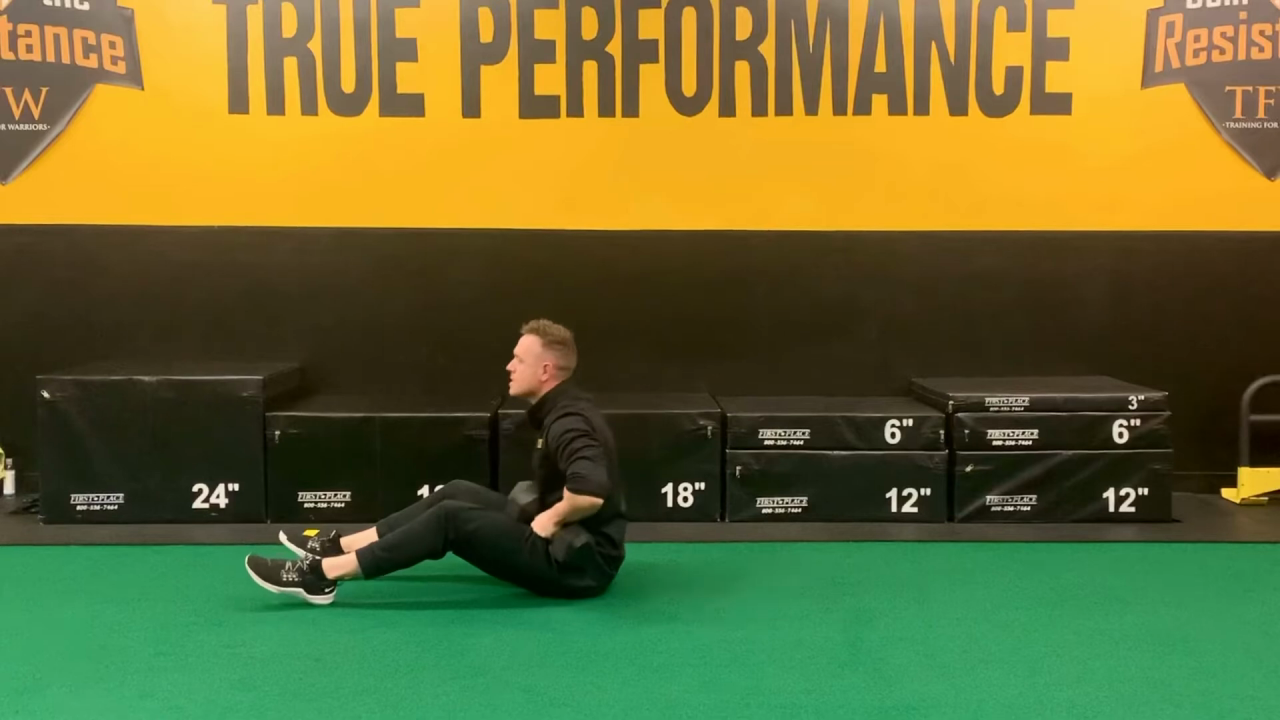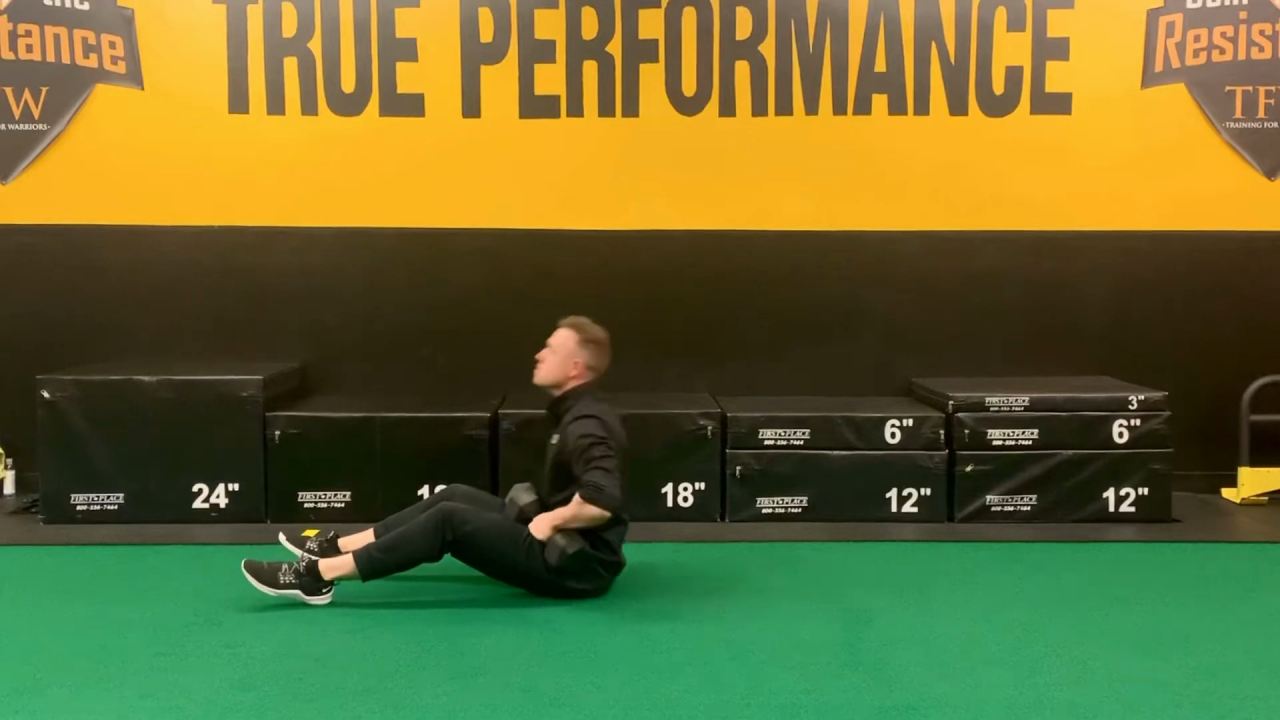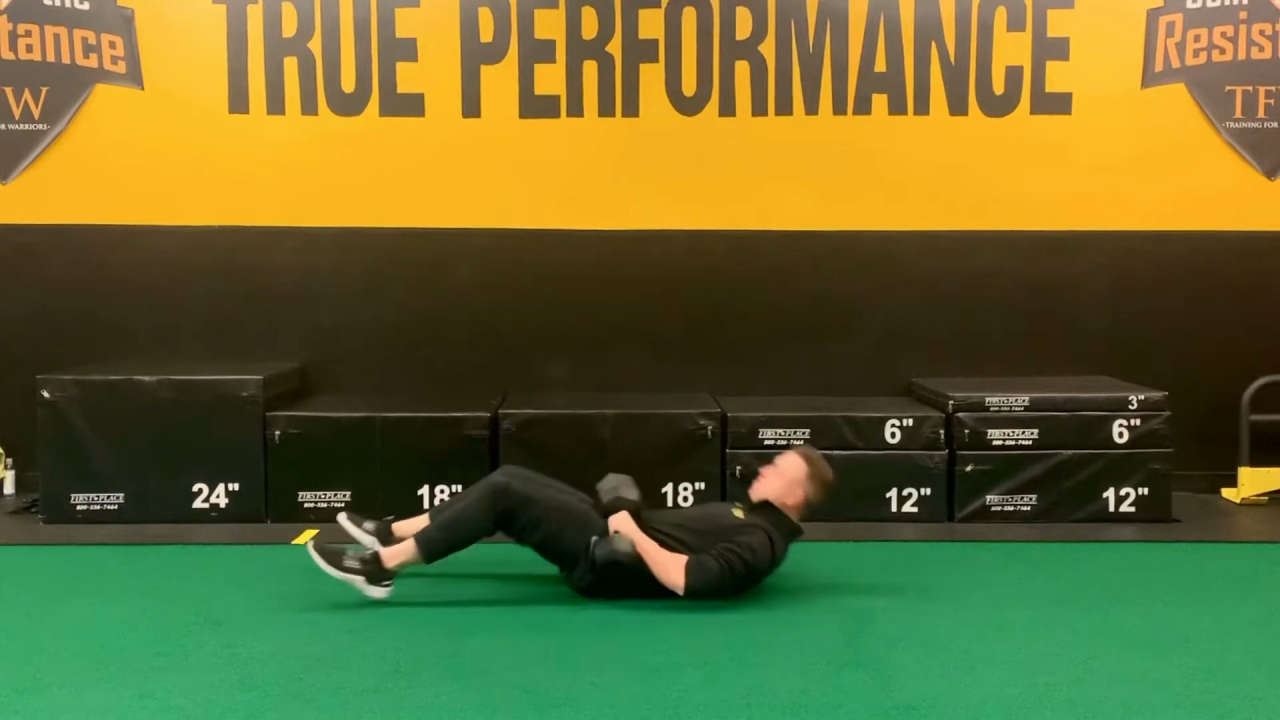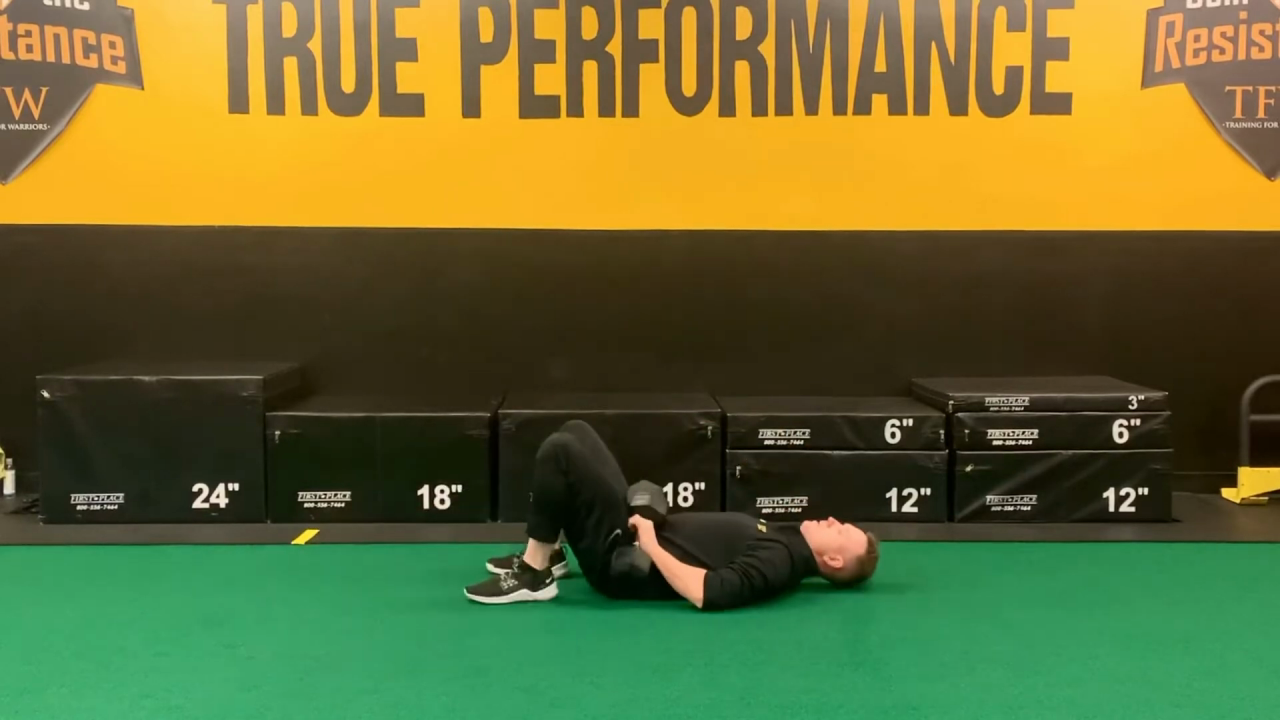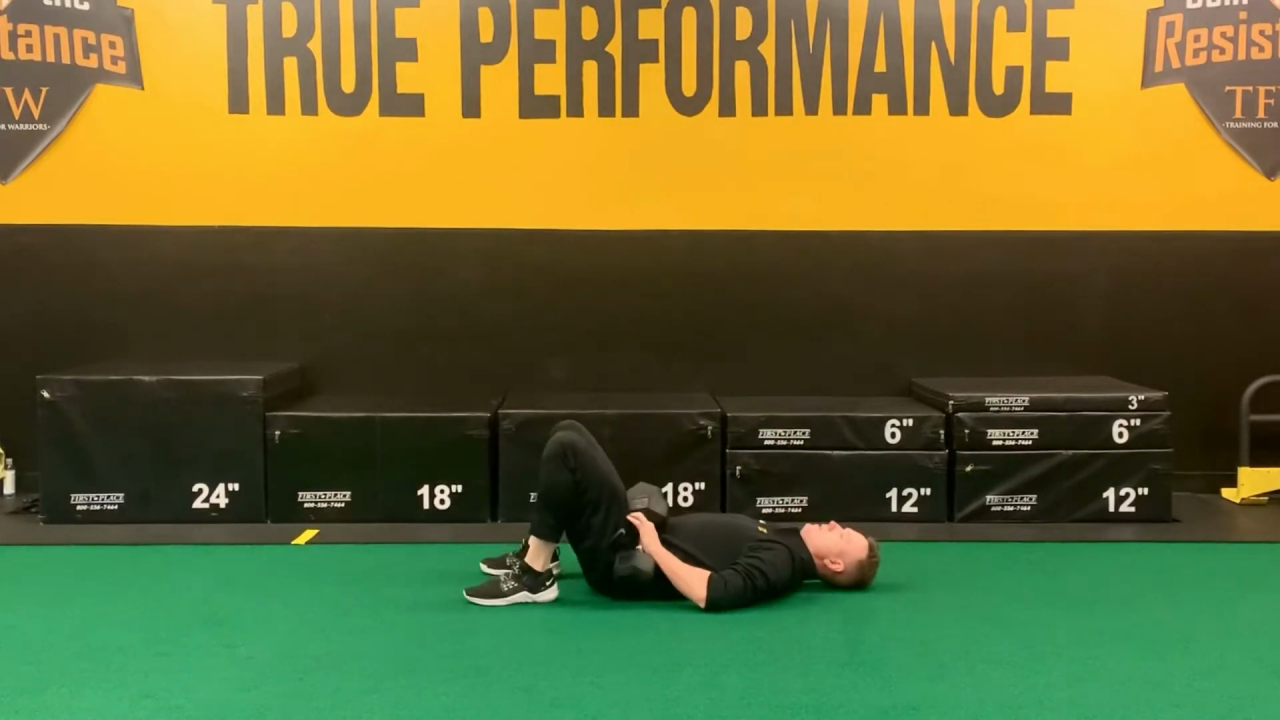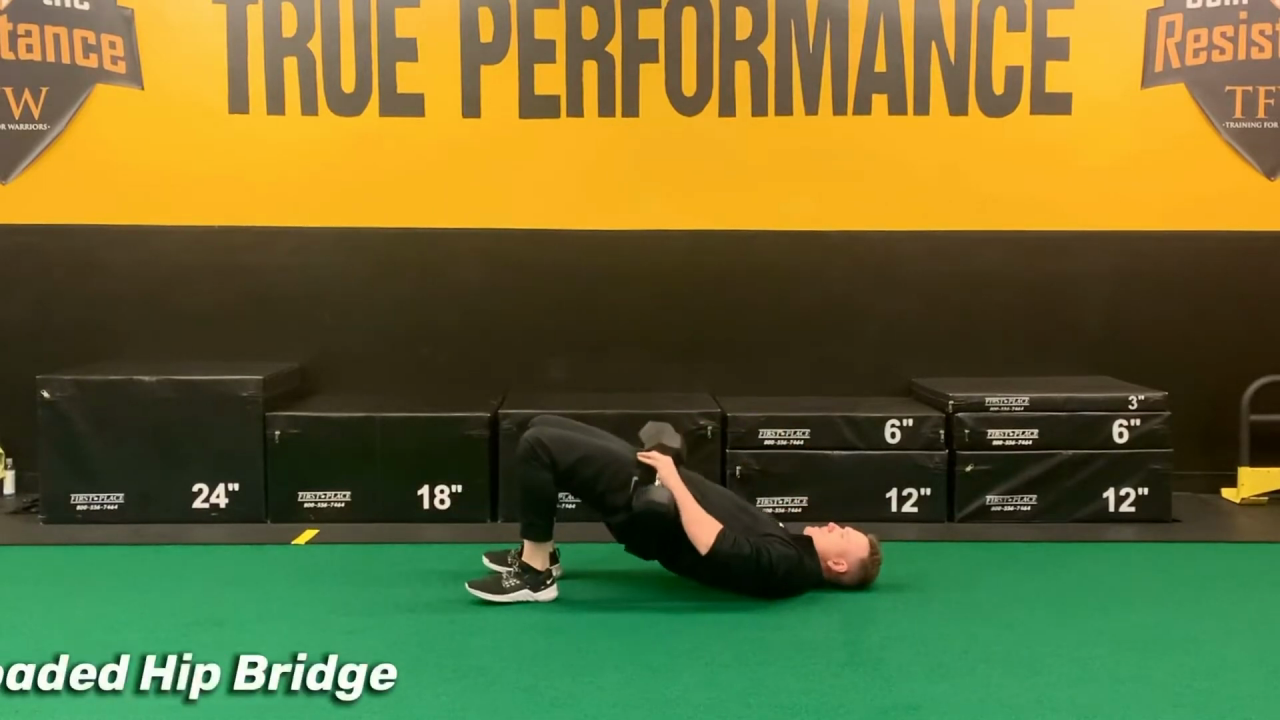
dt=0.5s
person 1, frame 1
left shoulder: (566, 423)
right shoulder: (564, 406)
left elbow: (591, 491)
left wrist: (554, 518)
right wrist: (542, 511)
left hip: (577, 565)
right hip: (570, 546)
left knee: (450, 520)
right knee: (457, 494)
left ankle: (321, 574)
right ankle: (338, 546)
person 1, frame 2
left shoulder: (586, 425)
right shoulder: (583, 411)
left elbow: (602, 502)
left wrist: (550, 521)
right wrist: (545, 511)
left hip: (576, 567)
left knee: (447, 522)
right knee: (455, 497)
left ankle: (317, 577)
right ankle: (333, 546)
person 1, frame 3
left shoulder: (762, 542)
right shoulder: (759, 513)
left elbow: (688, 580)
left wrist: (634, 534)
right wrist: (631, 520)
left hip: (604, 559)
right hip: (624, 536)
left knee: (503, 490)
right knee: (512, 477)
left ankle: (380, 566)
right ankle: (392, 533)
person 1, frame 4
left shoulder: (779, 564)
right shoulder: (783, 539)
left elbow: (708, 592)
left wrist: (651, 547)
right wrist: (652, 523)
left hip: (622, 557)
right hip: (636, 534)
left knee: (558, 452)
right knee: (573, 433)
left ankle: (533, 574)
right ankle: (545, 555)
person 1, frame 5
left shoulder: (780, 565)
right shoulder: (781, 542)
left elbow: (711, 593)
left wrist: (654, 548)
right wrist: (653, 530)
left hip: (622, 558)
right hip: (634, 536)
left knee: (566, 448)
right knee: (569, 432)
left ankle: (533, 576)
right ankle: (535, 554)
person 1, frame 6
left shoulder: (785, 567)
right shoulder: (789, 546)
left elbow: (715, 547)
left wrist: (672, 480)
right wrist: (668, 475)
right hip: (655, 481)
left knee: (537, 445)
right knee: (543, 428)
left ankle: (533, 573)
right ankle: (540, 553)
